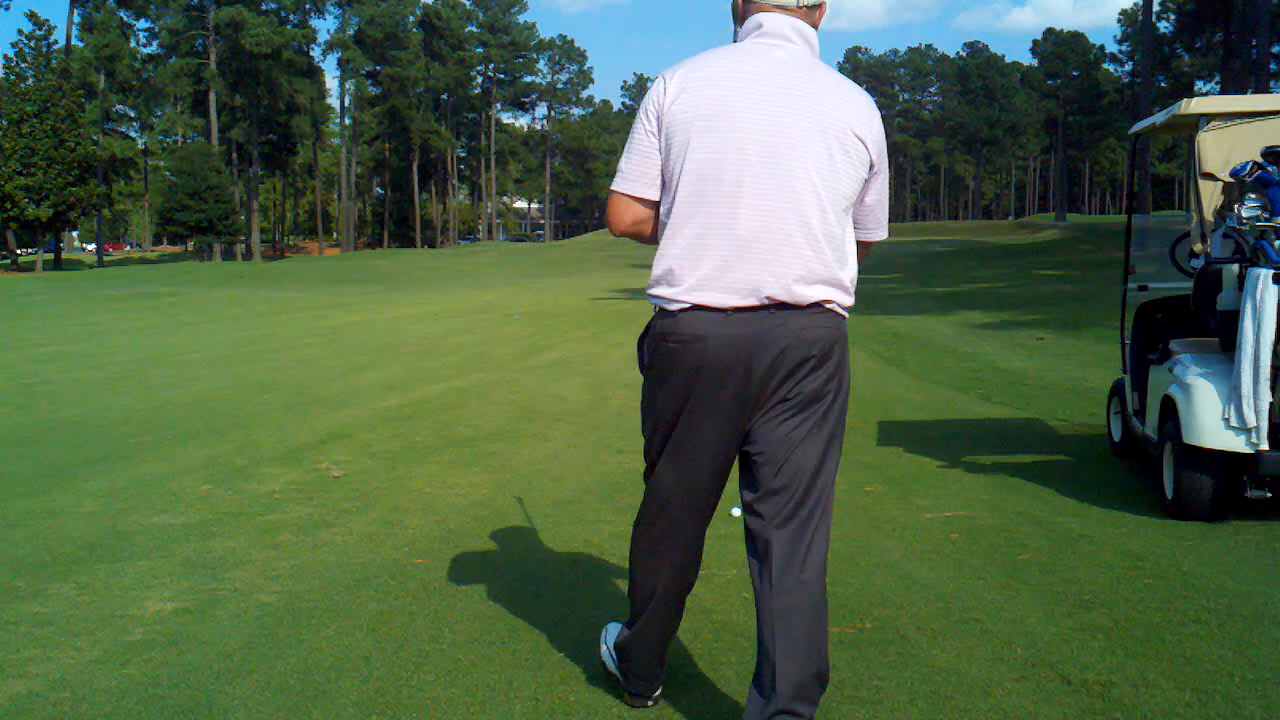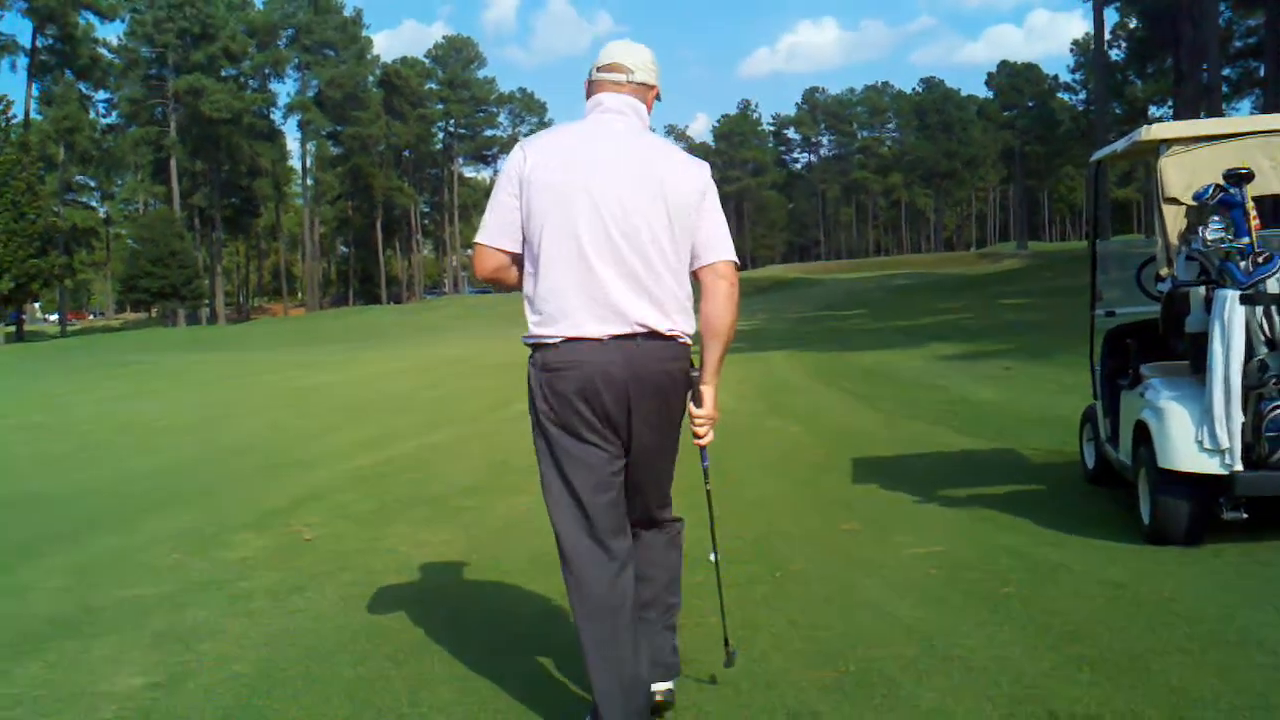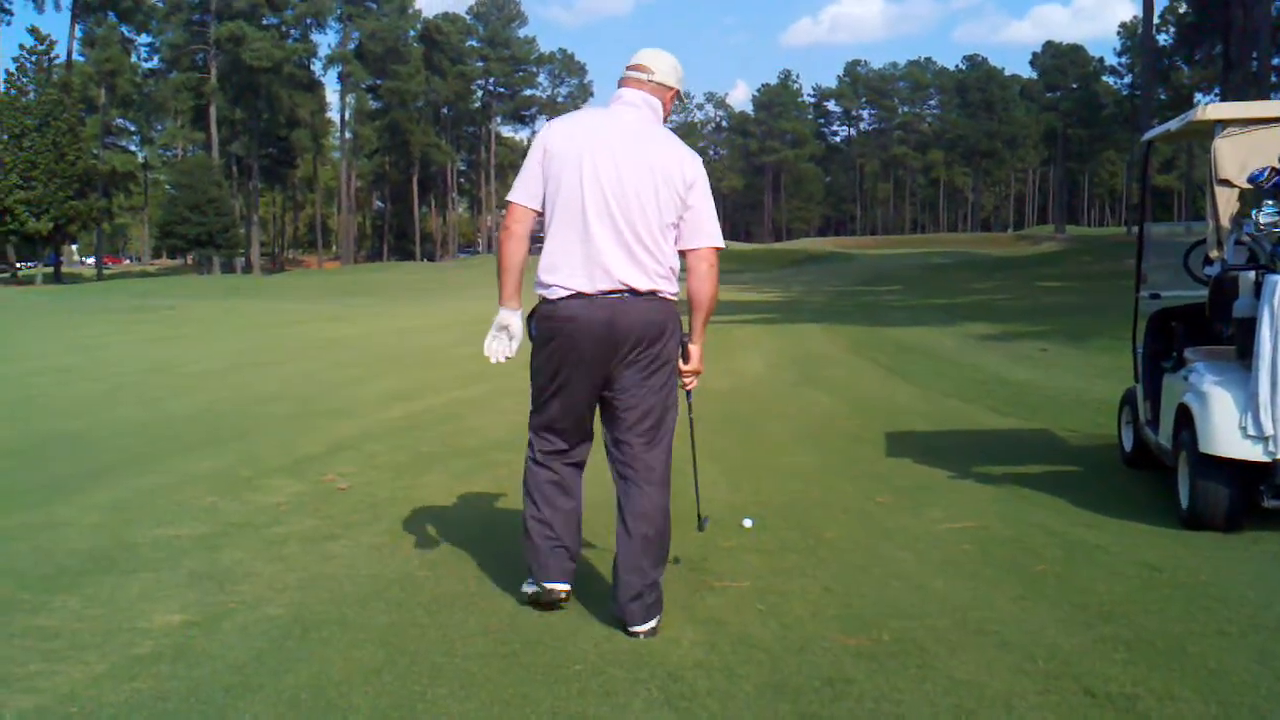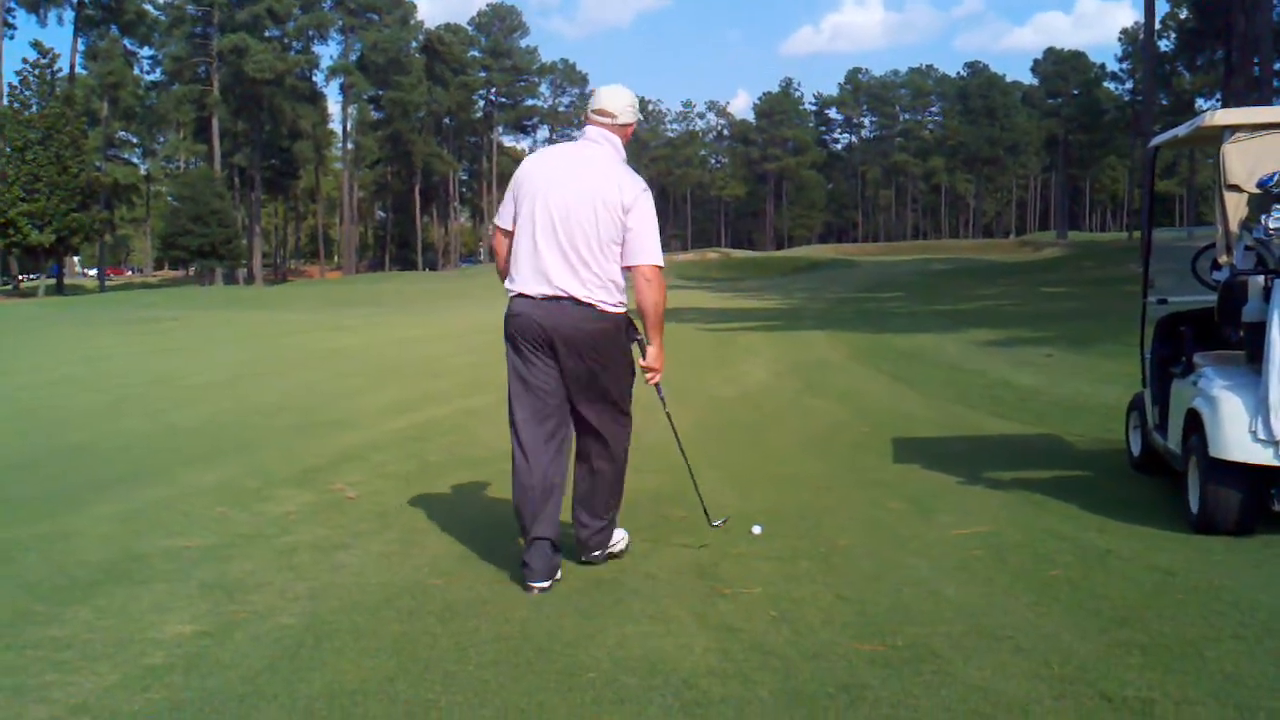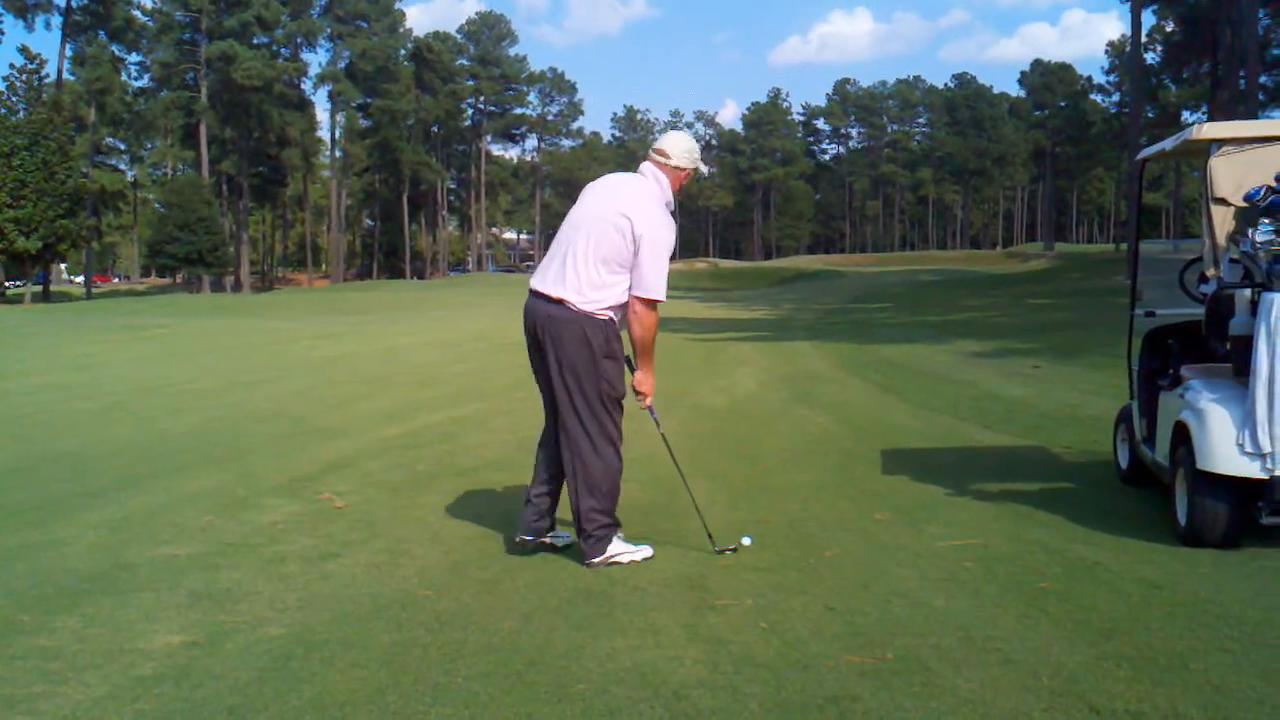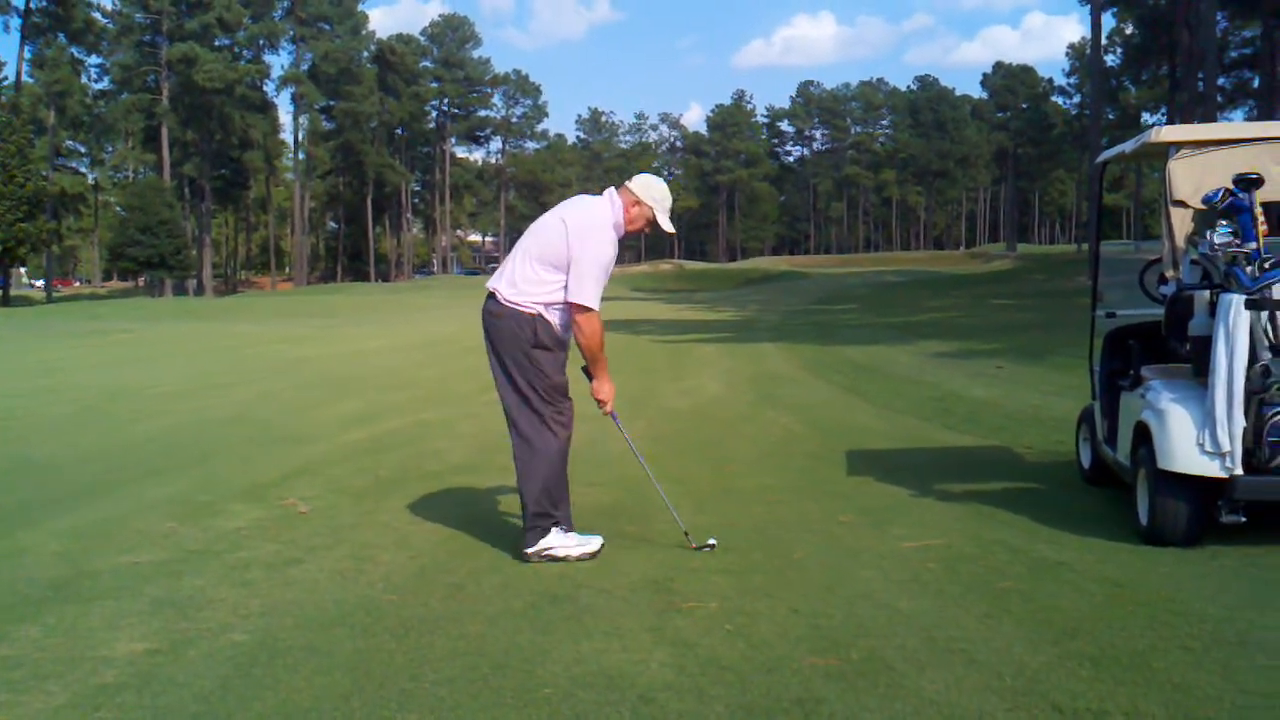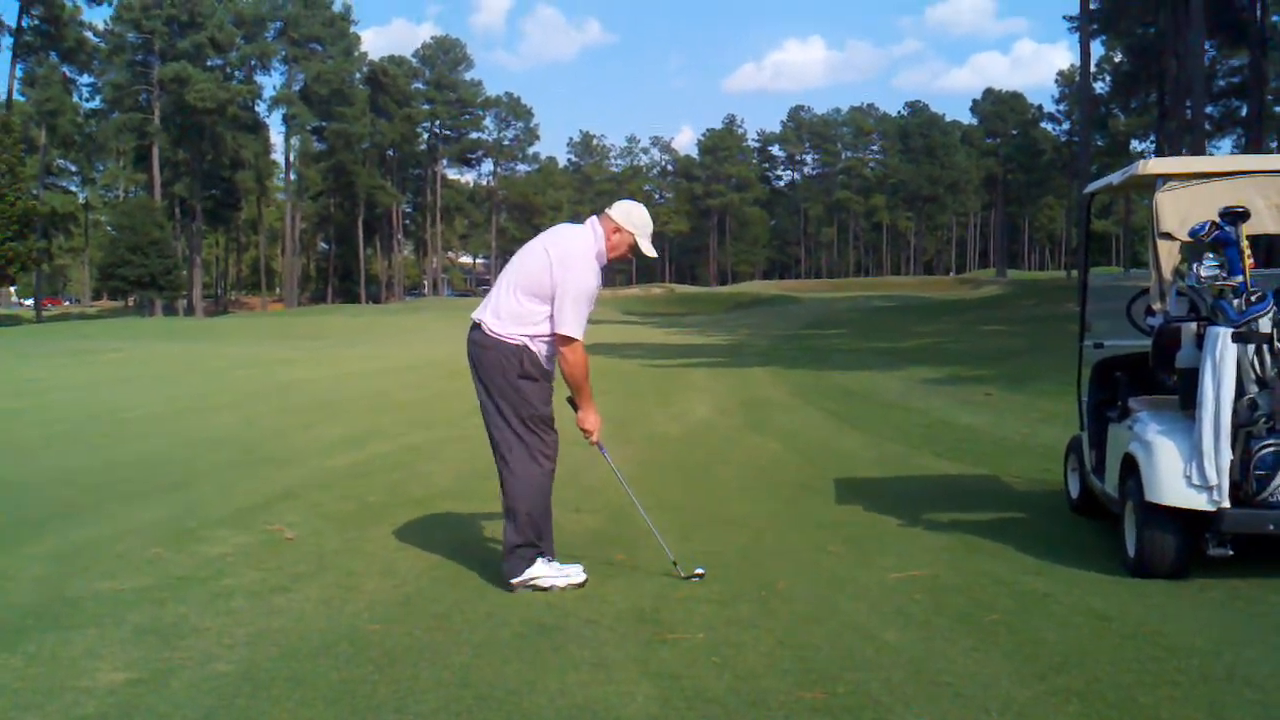
dt=0.7s
person 1, frame 1
left shoulder: (679, 85)
right shoulder: (855, 107)
left elbow: (625, 216)
right elbow: (863, 242)
left hip: (695, 334)
right hip: (807, 339)
left knee: (673, 512)
right knee: (794, 538)
person 1, frame 2
left shoulder: (533, 154)
right shoulder: (685, 166)
left elbow: (489, 265)
right elbow: (720, 281)
right wrist: (710, 382)
left hip: (568, 364)
right hip: (660, 362)
left knee: (593, 538)
right knee: (651, 518)
person 1, frame 3
left shoulder: (560, 132)
right shoulder: (682, 157)
left elbow: (515, 224)
right elbow: (703, 262)
left wrist: (508, 308)
right wrist: (695, 341)
left hip: (567, 313)
right hip: (649, 319)
left knee: (555, 445)
right knee: (644, 460)
left ankle: (552, 571)
right ankle: (640, 603)
person 1, frame 4
left shoulder: (534, 163)
right shoulder: (630, 184)
left elbow: (501, 242)
right elbow: (647, 275)
right wrist: (655, 343)
left hip: (529, 315)
right hip: (596, 321)
left knee: (536, 437)
right knee: (604, 429)
left ankle: (540, 561)
right ankle: (595, 533)
person 1, frame 5
left shoulder: (606, 184)
right shoulder: (657, 218)
right elbow: (642, 304)
right wrist: (645, 369)
left hip: (539, 307)
right hip: (582, 324)
left knee: (561, 424)
right knee: (594, 434)
left ankle: (537, 523)
right ankle: (598, 542)
person 1, frame 6
left shoulder: (588, 207)
right shoulder: (599, 232)
right elbow: (583, 314)
right wrist: (601, 376)
left hip: (514, 315)
right hip: (522, 322)
left knee: (541, 423)
right knee: (548, 424)
left ankle: (546, 526)
right ankle: (542, 533)
person 1, frame 7
left shoulder: (570, 235)
right shoulder: (582, 262)
right elbow: (569, 344)
right wrist: (587, 407)
left hip: (503, 345)
right hip: (508, 352)
left knee: (529, 454)
right knee: (532, 454)
left ankle: (532, 555)
right ankle: (526, 562)
